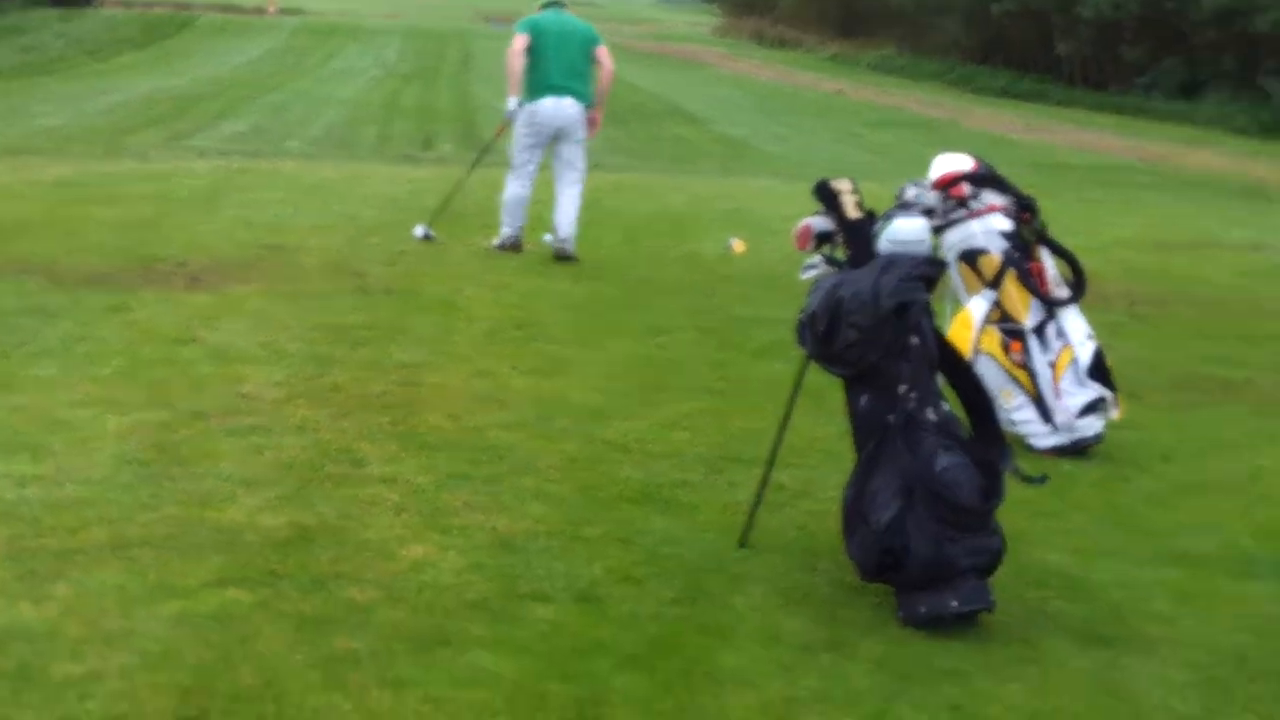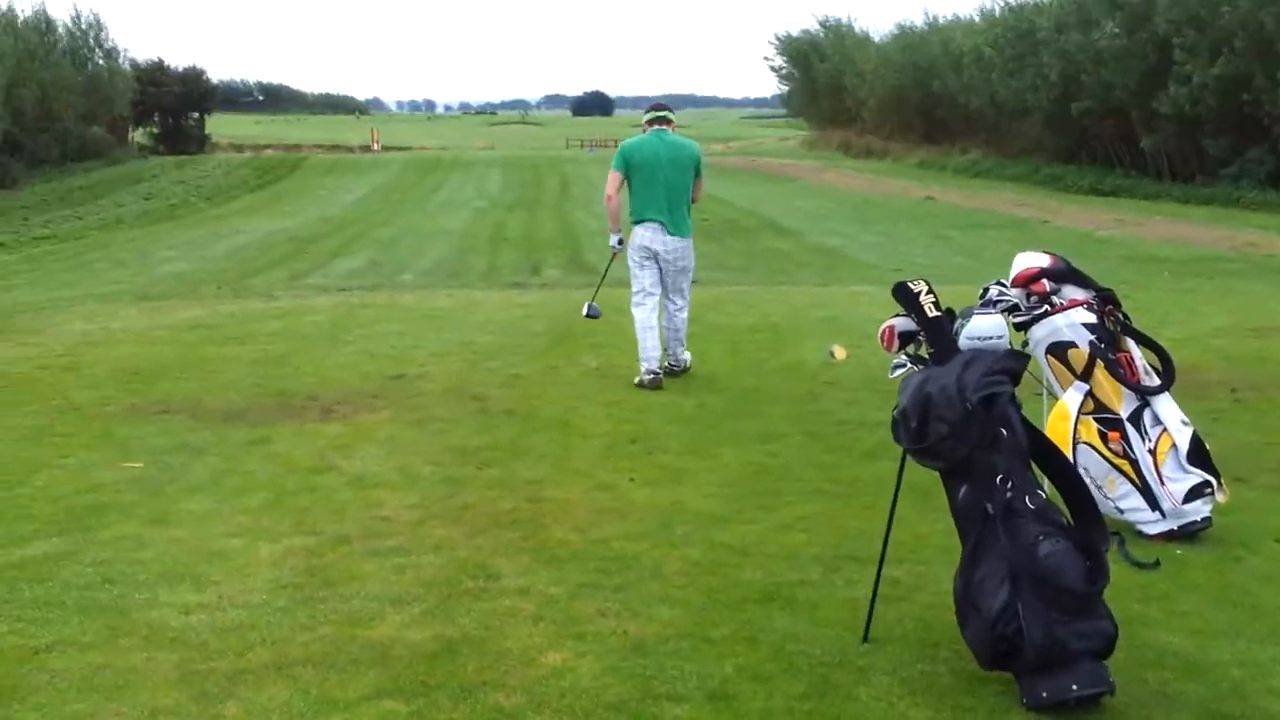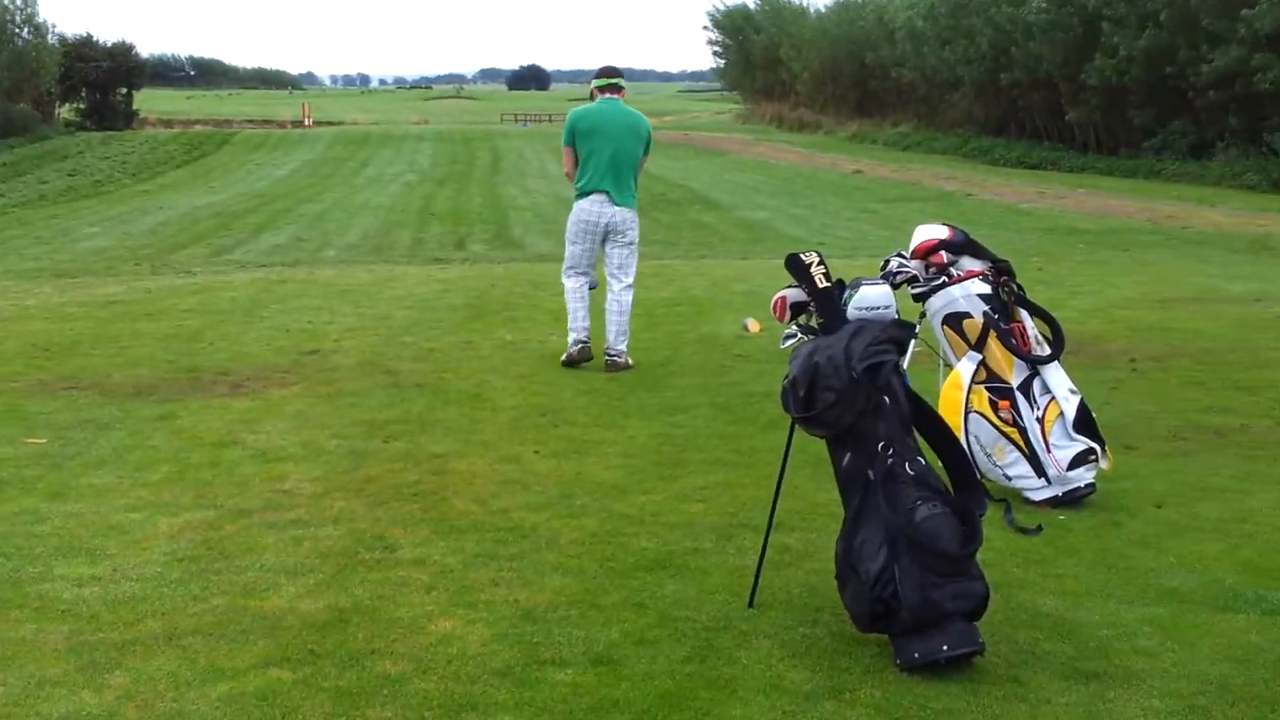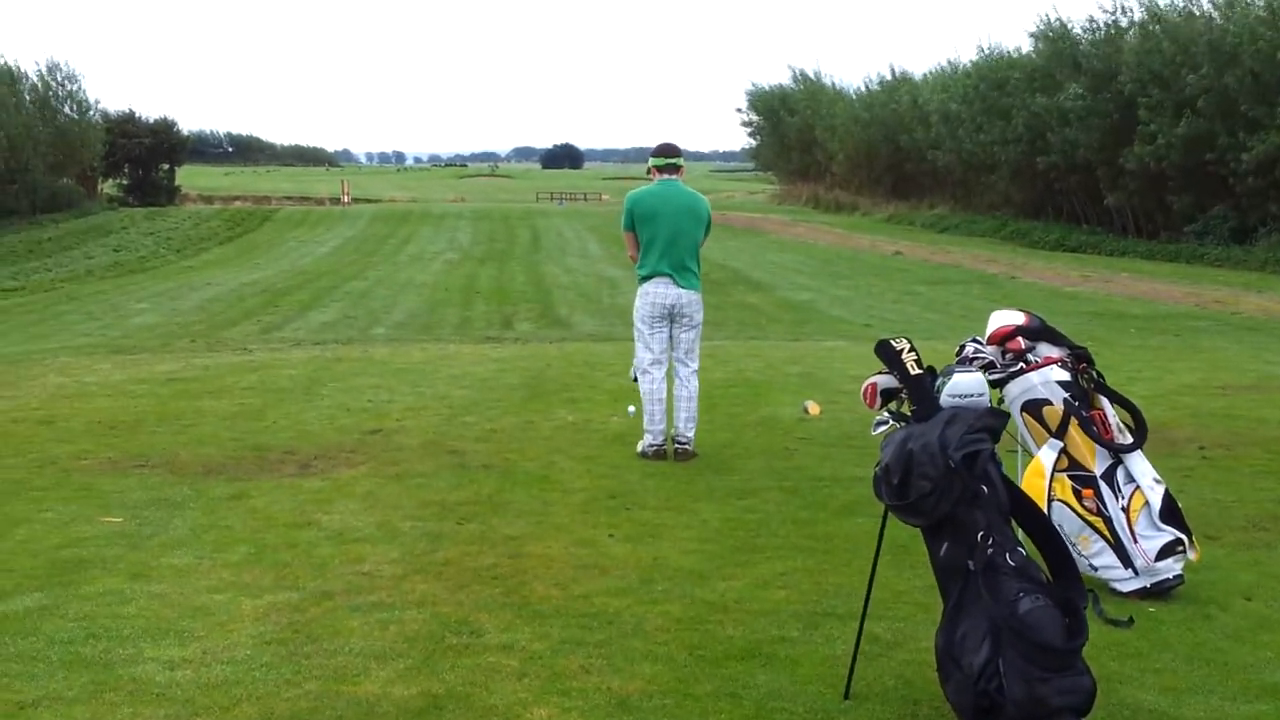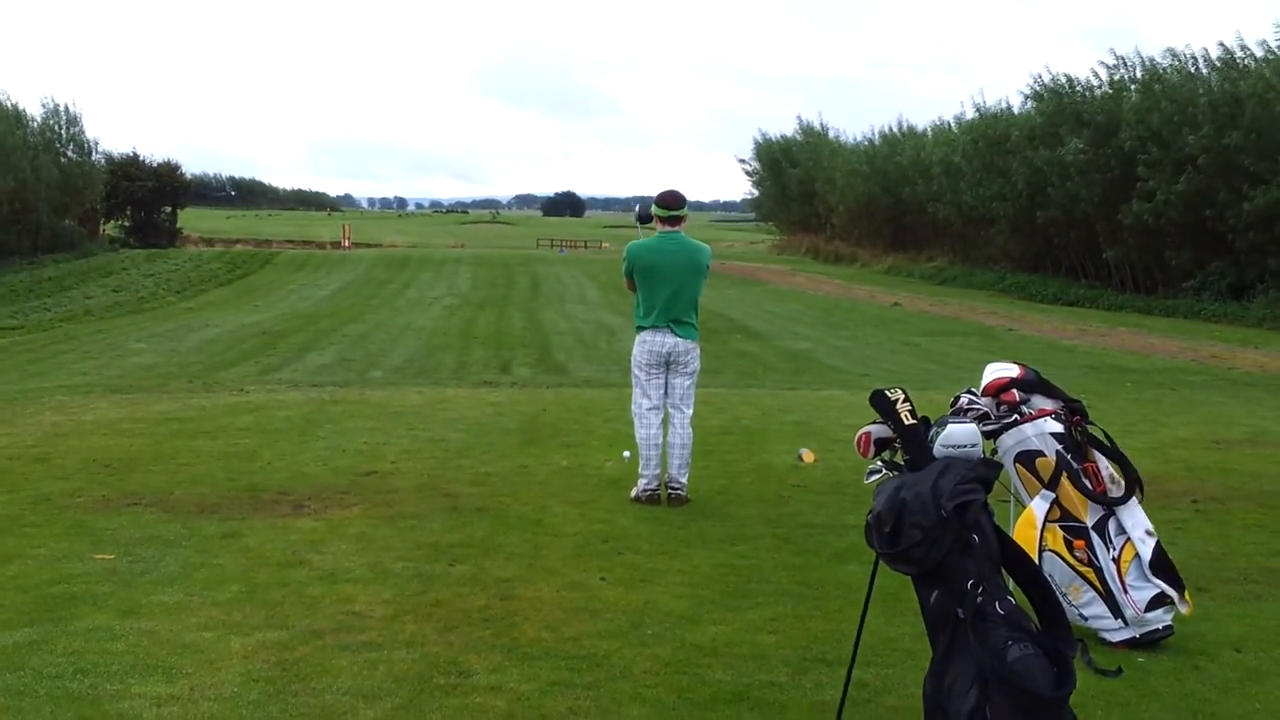
dt=0.7s
person 1, frame 1
left shoulder: (531, 22)
right shoulder: (587, 29)
left elbow: (516, 51)
right elbow: (608, 68)
left wrist: (512, 98)
right wrist: (598, 110)
left hip: (538, 106)
right hip: (574, 108)
left knee: (521, 172)
right knee: (570, 178)
left ankle: (511, 237)
right ankle: (564, 242)
person 1, frame 2
left shoulder: (629, 148)
right shoulder: (691, 149)
left elbow: (611, 194)
left wrist: (615, 233)
left hip: (643, 235)
right hip: (679, 237)
left knee: (645, 303)
right knee: (677, 304)
left ankle: (650, 370)
right ankle: (676, 361)
person 1, frame 3
left shoulder: (577, 116)
right shoulder: (642, 123)
left elbow: (569, 169)
left hip: (587, 208)
right hip: (624, 211)
left knee: (576, 276)
right knee: (620, 284)
left ankle: (579, 340)
right ankle: (616, 353)
person 1, frame 4
left shoulder: (636, 199)
right shoulder: (701, 203)
left elbow: (633, 253)
right elbow: (697, 248)
left hip: (652, 291)
right hip: (689, 293)
left knee: (651, 368)
right knee: (687, 369)
left ankle: (655, 441)
right ankle: (684, 441)
person 1, frame 5
left shoulder: (636, 250)
right shoulder: (702, 253)
left hip: (649, 340)
right hip: (686, 342)
left knee: (648, 414)
right knee: (681, 416)
left ankle: (649, 486)
right ankle: (677, 486)
